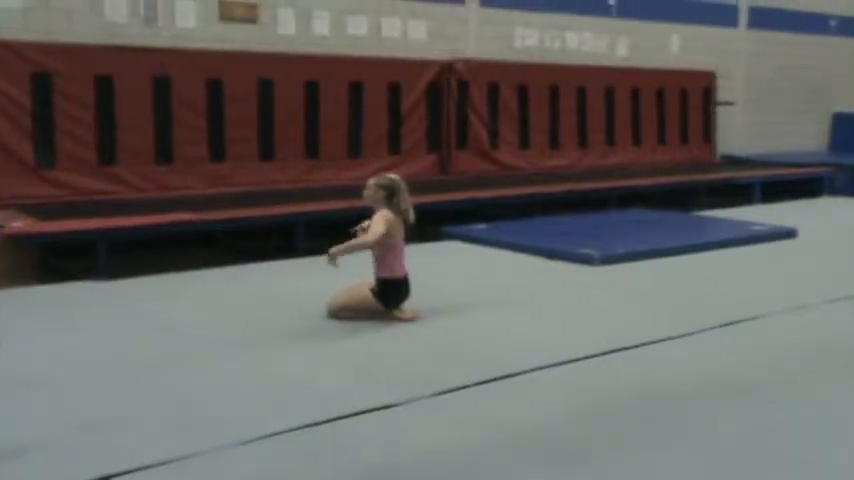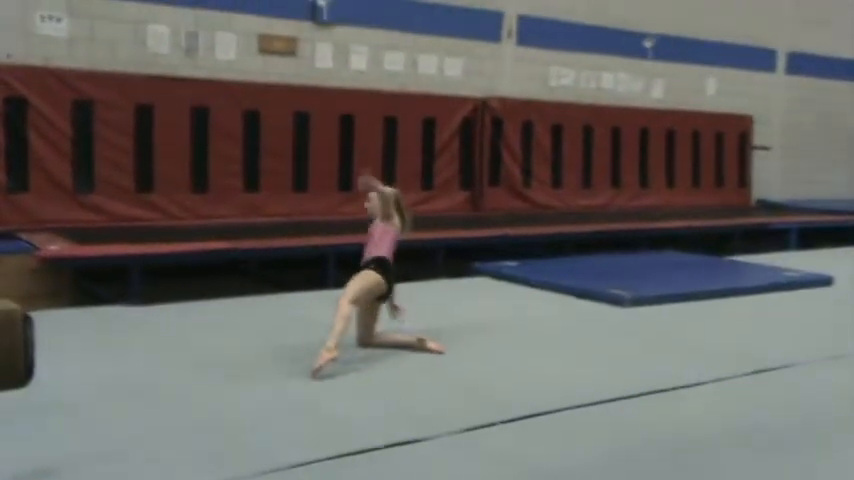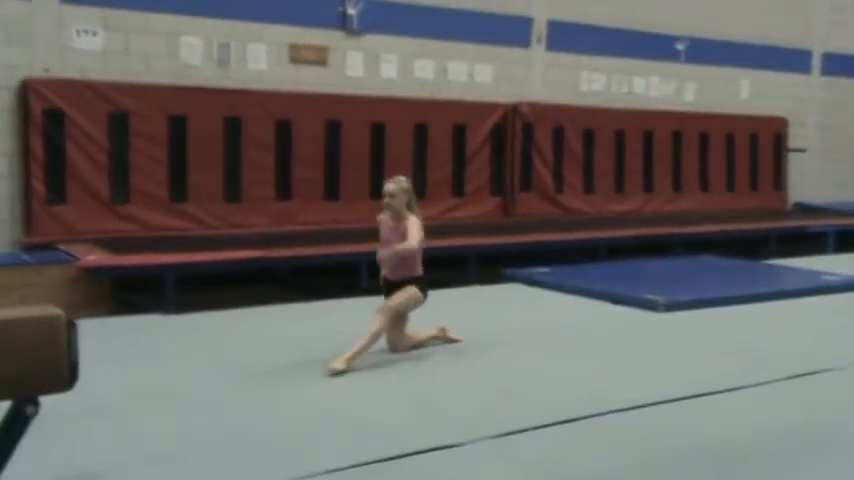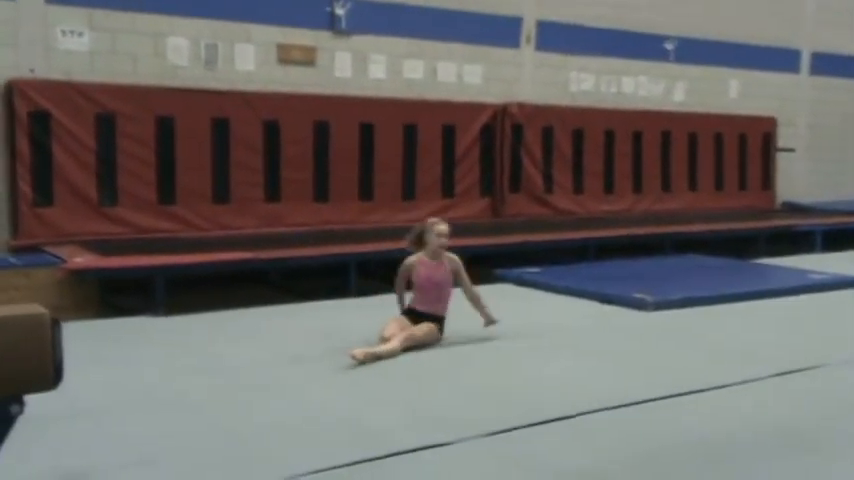
dt=1s
person 1, frame 1
left shoulder: (382, 217)
right shoulder: (391, 216)
left elbow: (369, 240)
left wrist: (338, 250)
right wrist: (367, 227)
left hip: (390, 288)
right hip: (395, 284)
left knee: (334, 307)
right knee: (341, 296)
left ankle: (391, 313)
right ankle: (390, 306)
person 1, frame 2
left shoulder: (389, 215)
right shoulder: (380, 221)
left elbow: (387, 196)
left wrist: (373, 184)
right wrist: (392, 300)
left hip: (378, 270)
right hip: (374, 271)
left knee: (346, 299)
right knee: (365, 338)
left ankle: (330, 348)
right ankle: (416, 342)
person 1, frame 3
left shoulder: (412, 222)
right shoulder: (382, 219)
left elbow: (413, 246)
left wrist: (387, 253)
left hip: (414, 285)
right hip: (391, 284)
left knee: (385, 310)
right knee: (397, 344)
left ankle: (350, 357)
right ankle: (437, 334)
person 1, frame 4
left shoulder: (452, 261)
right shoulder: (412, 262)
left elbow: (469, 291)
right elbow: (400, 284)
left wrist: (487, 316)
right wrist: (402, 306)
left hip: (434, 320)
right hip: (412, 313)
left knee: (406, 337)
right knee: (387, 336)
left ankle: (373, 352)
